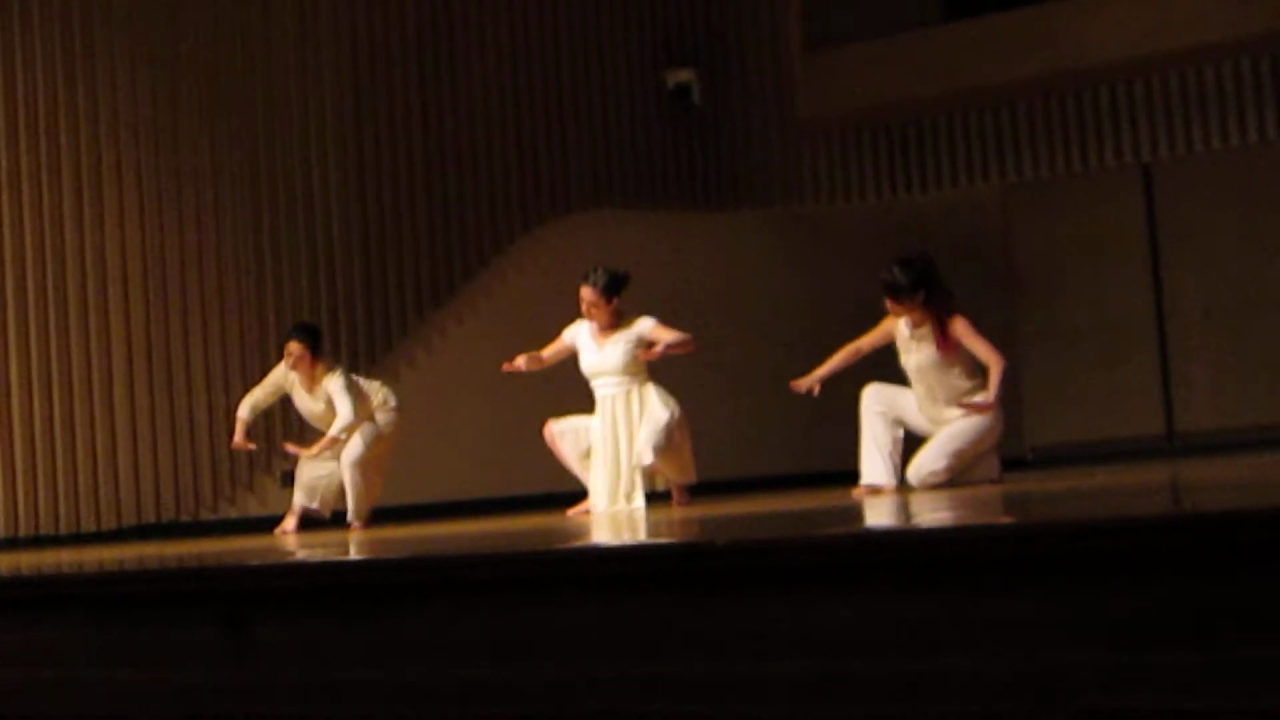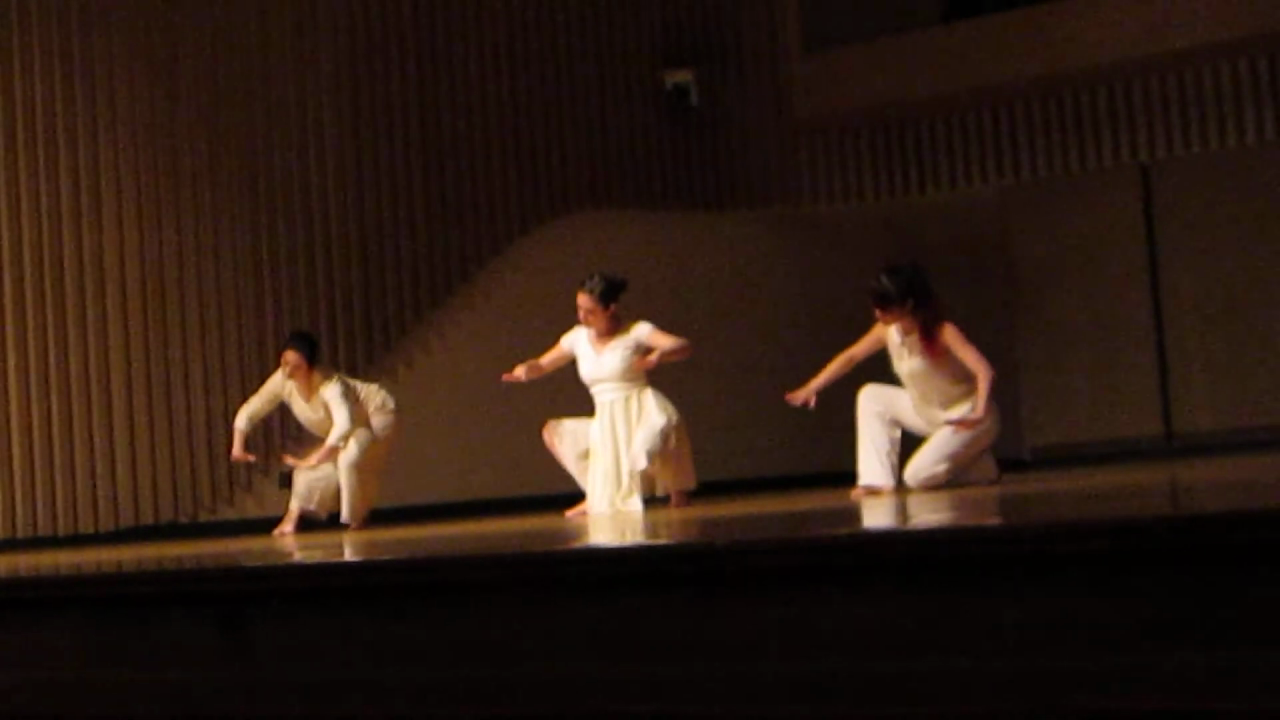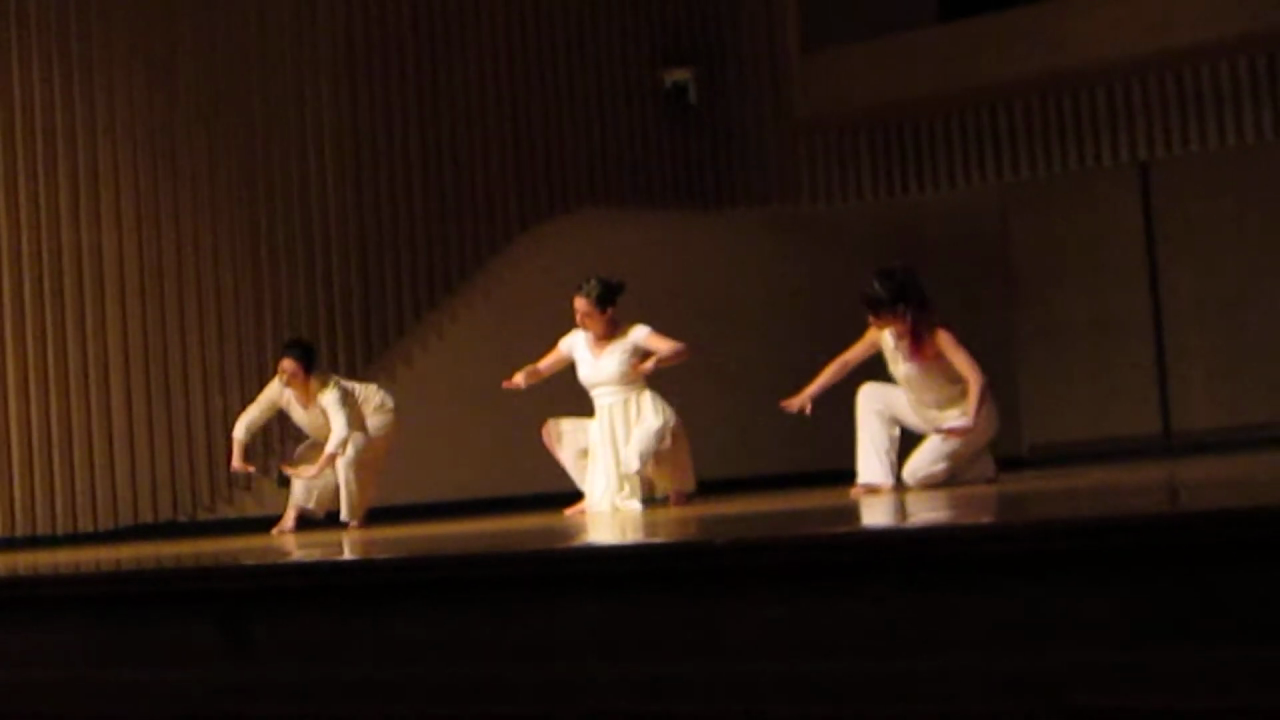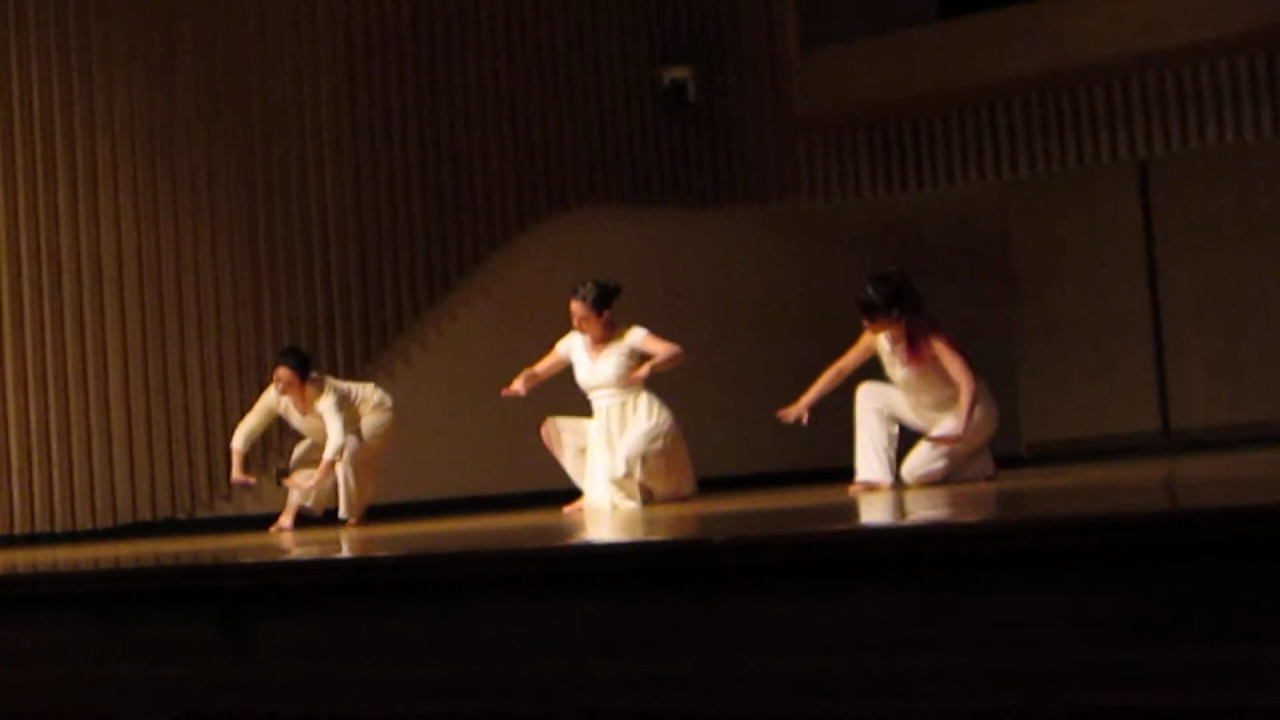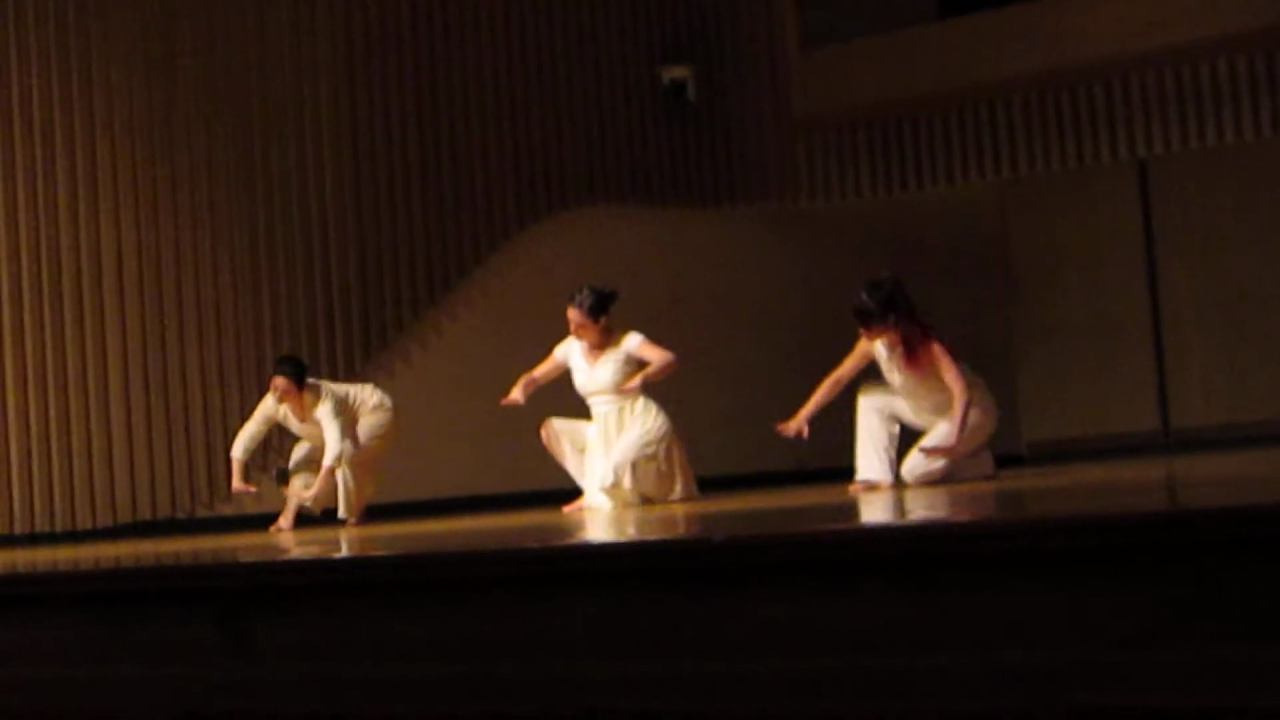
dt=0.2s
person 1, frame 1
left shoulder: (638, 326)
right shoulder: (579, 331)
left elbow: (687, 341)
right elbow: (542, 359)
left wrist: (663, 348)
right wrist: (525, 360)
left hip: (644, 409)
right hip: (608, 419)
left knee: (647, 452)
right knee: (553, 430)
left ankle: (677, 486)
right ankle: (598, 493)
person 1, frame 2
left shoulder: (636, 331)
right shoulder: (577, 337)
left elbow: (683, 346)
right elbow: (541, 366)
left wrist: (658, 355)
right wrist: (524, 369)
left hip: (643, 414)
right hip: (607, 424)
left knee: (643, 455)
right knee: (553, 432)
left ankle: (676, 490)
right ankle: (596, 494)
person 1, frame 3
left shoulder: (634, 334)
right shoulder: (575, 340)
left elbow: (680, 350)
right elbow: (540, 370)
left wrist: (654, 361)
right wrist: (523, 375)
left hip: (642, 416)
right hip: (606, 426)
left knee: (638, 458)
right knee: (552, 430)
left ankle: (674, 490)
right ankle: (595, 493)
person 1, frame 4
left shoulder: (630, 336)
right shoulder: (573, 343)
left elbow: (675, 352)
right elbow: (537, 372)
left wrist: (649, 367)
right wrist: (522, 381)
left hip: (641, 418)
right hip: (605, 426)
left knee: (625, 461)
right knee: (551, 428)
left ankle: (671, 490)
right ankle: (593, 491)
person 1, frame 5
left shoulder: (627, 342)
right shoulder: (571, 348)
left elbow: (669, 360)
right elbow: (534, 377)
left wrist: (642, 378)
right wrist: (520, 388)
left hip: (640, 423)
right hip: (603, 430)
left knee: (616, 471)
right knee: (550, 429)
left ankle: (664, 489)
right ankle: (593, 491)
person 2, frame 1
left shoulder: (952, 324)
right shoulder: (895, 325)
left elbow: (996, 360)
right elbow: (858, 348)
left wrist: (990, 401)
right wrist: (816, 376)
left hip: (971, 415)
right hip: (931, 413)
left knee: (921, 475)
right knee: (874, 395)
left ankle: (981, 462)
right ankle: (880, 478)
person 2, frame 2
left shoulder: (942, 331)
right shoulder: (886, 331)
left elbow: (984, 370)
right elbow: (850, 356)
left wrist: (979, 415)
right wrist: (811, 388)
left hip: (965, 416)
right hip: (928, 414)
left knee: (918, 477)
right knee: (871, 396)
left ankle: (978, 465)
right ankle: (878, 479)
person 2, frame 3
left shoulder: (936, 336)
right shoulder: (880, 334)
left elbow: (975, 376)
right elbow: (845, 361)
left wrist: (970, 423)
right wrist: (807, 394)
left hip: (963, 414)
left knee: (916, 475)
right knee: (870, 394)
left ankle: (977, 464)
right ankle: (877, 477)
person 2, frame 4
left shoulder: (930, 340)
right shoulder: (876, 338)
left elbow: (968, 382)
right elbow: (841, 368)
left wrist: (960, 430)
right wrist: (803, 403)
left hip: (969, 412)
left knee: (914, 474)
right knee: (869, 393)
left ankle: (976, 462)
right ankle: (876, 475)
person 2, frame 5
left shoulder: (927, 344)
right shoulder: (872, 344)
left elbow: (961, 390)
right elbow: (838, 378)
left wrist: (953, 440)
right wrist: (802, 417)
left hip: (970, 411)
left knee: (914, 473)
right knee: (870, 396)
left ankle: (976, 462)
right ankle: (876, 475)
person 3, frame 1
left shoulder: (332, 377)
right shoulder: (286, 372)
left elbow: (346, 417)
right elbow: (254, 399)
left wrist: (315, 450)
right wrist: (239, 434)
left hip: (377, 411)
right hip: (348, 426)
left knee: (352, 458)
right knee: (312, 462)
left ankle: (360, 520)
right ankle: (294, 515)
person 3, frame 2
left shoulder: (329, 384)
right shoulder: (282, 381)
left elbow: (343, 425)
right elbow: (249, 410)
left wrist: (314, 461)
right wrist: (238, 446)
left hip: (375, 414)
left knee: (348, 460)
right knee: (308, 465)
left ankle: (357, 521)
right ankle: (292, 517)
person 3, frame 3
left shoulder: (327, 390)
right shoulder: (279, 388)
left elbow: (341, 432)
right elbow: (247, 420)
left wrist: (315, 470)
right wrist: (237, 458)
left hip: (374, 413)
right hip: (346, 422)
left knee: (347, 457)
right knee: (305, 459)
left ankle: (356, 519)
right ankle: (291, 516)
person 3, frame 4
left shoulder: (324, 395)
right shoulder: (274, 395)
left elbow: (337, 439)
right elbow: (246, 429)
left wrist: (313, 481)
right wrist: (236, 469)
left hip: (373, 411)
right hip: (346, 418)
left knee: (345, 456)
right knee: (303, 457)
left ankle: (355, 517)
right ankle: (289, 514)
person 3, frame 5
left shoulder: (322, 401)
right shoulder: (272, 403)
left elbow: (335, 447)
right elbow: (246, 437)
left wrist: (313, 490)
right wrist: (237, 479)
left hip: (374, 411)
right hip: (346, 418)
left knee: (345, 456)
right knee: (302, 456)
left ankle: (355, 516)
right ankle: (289, 514)
